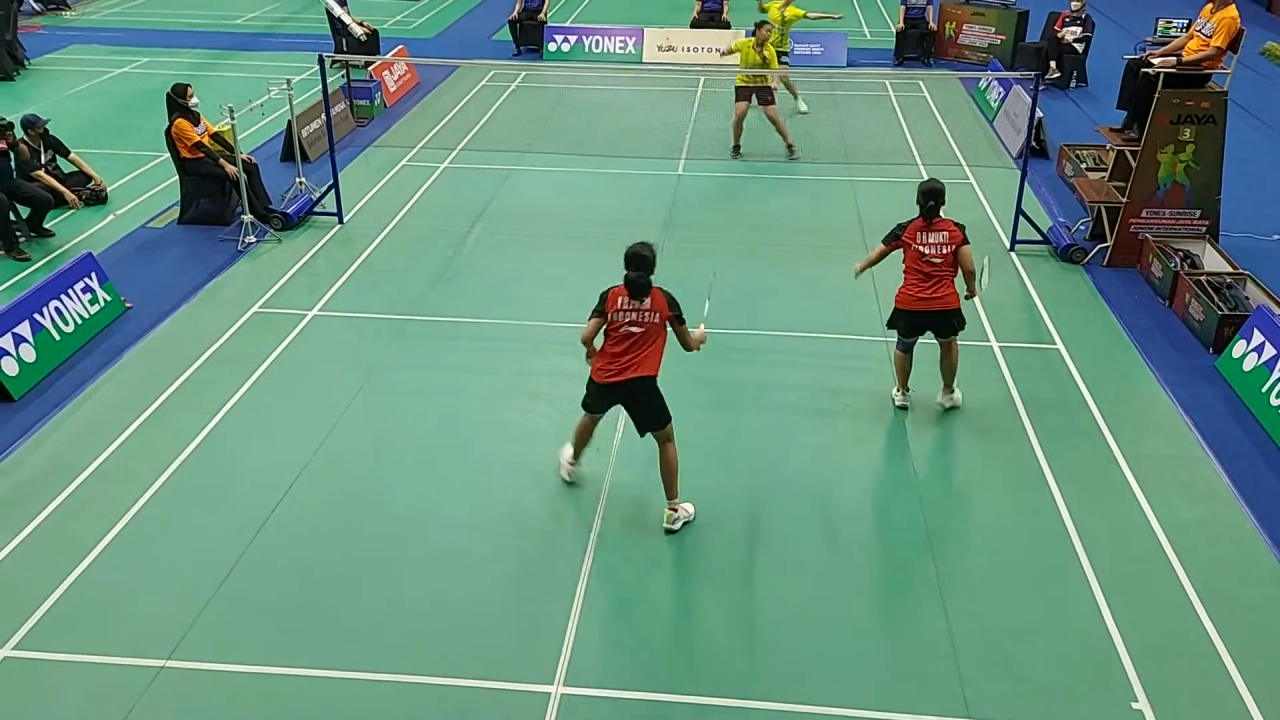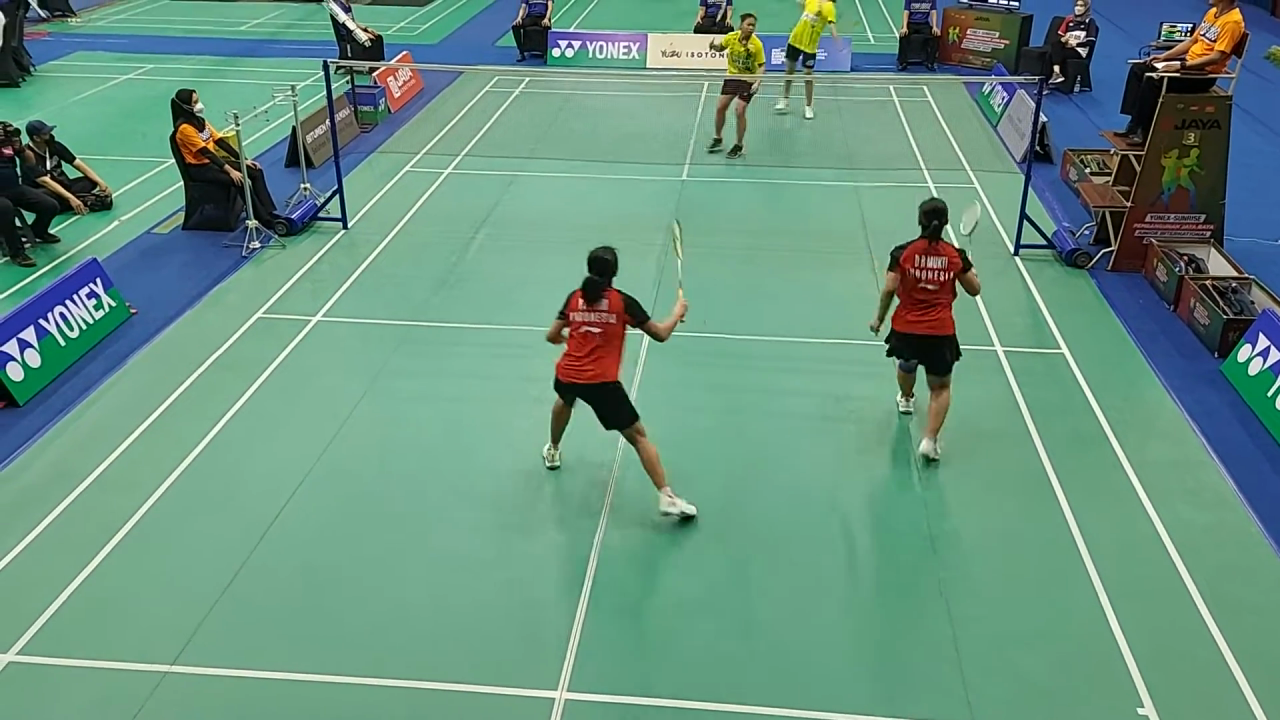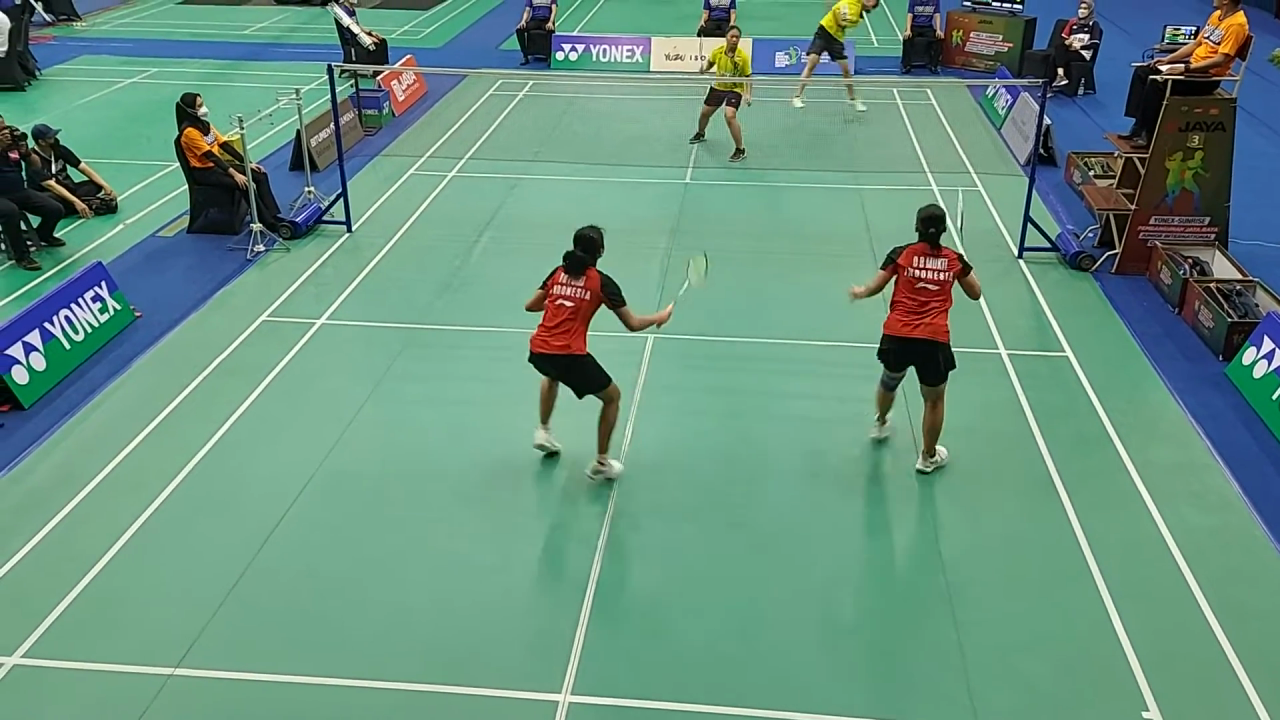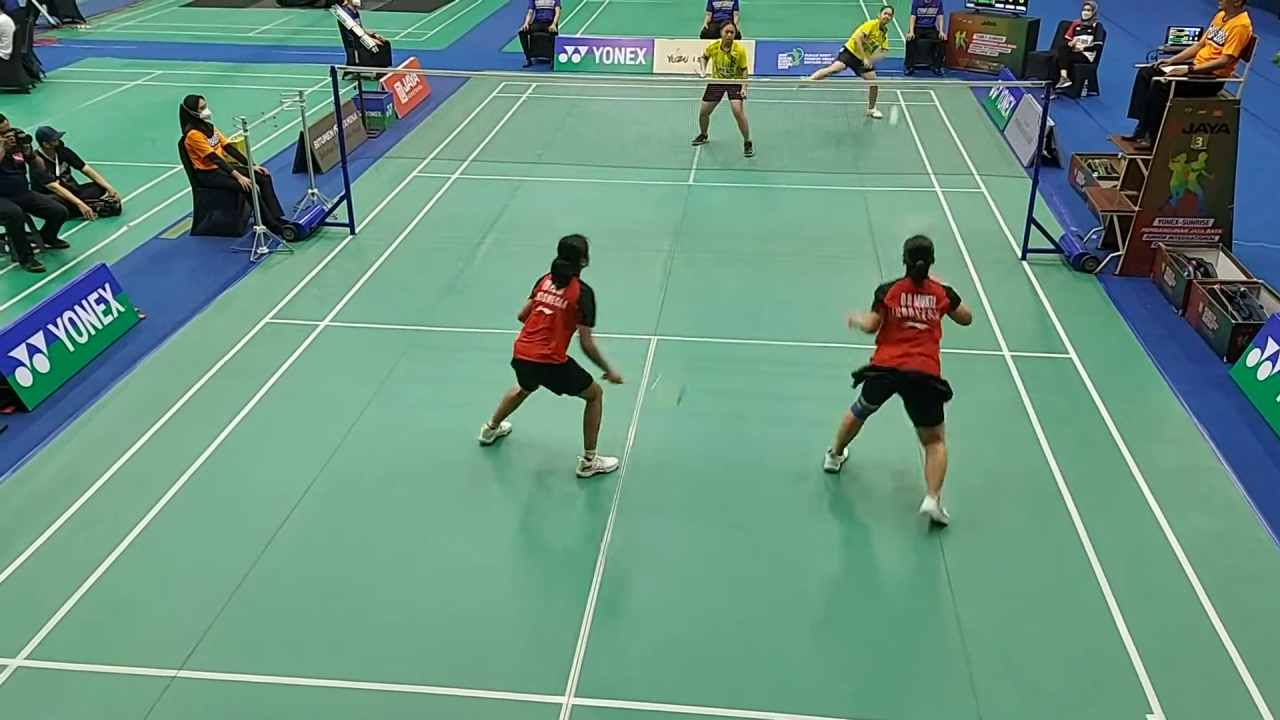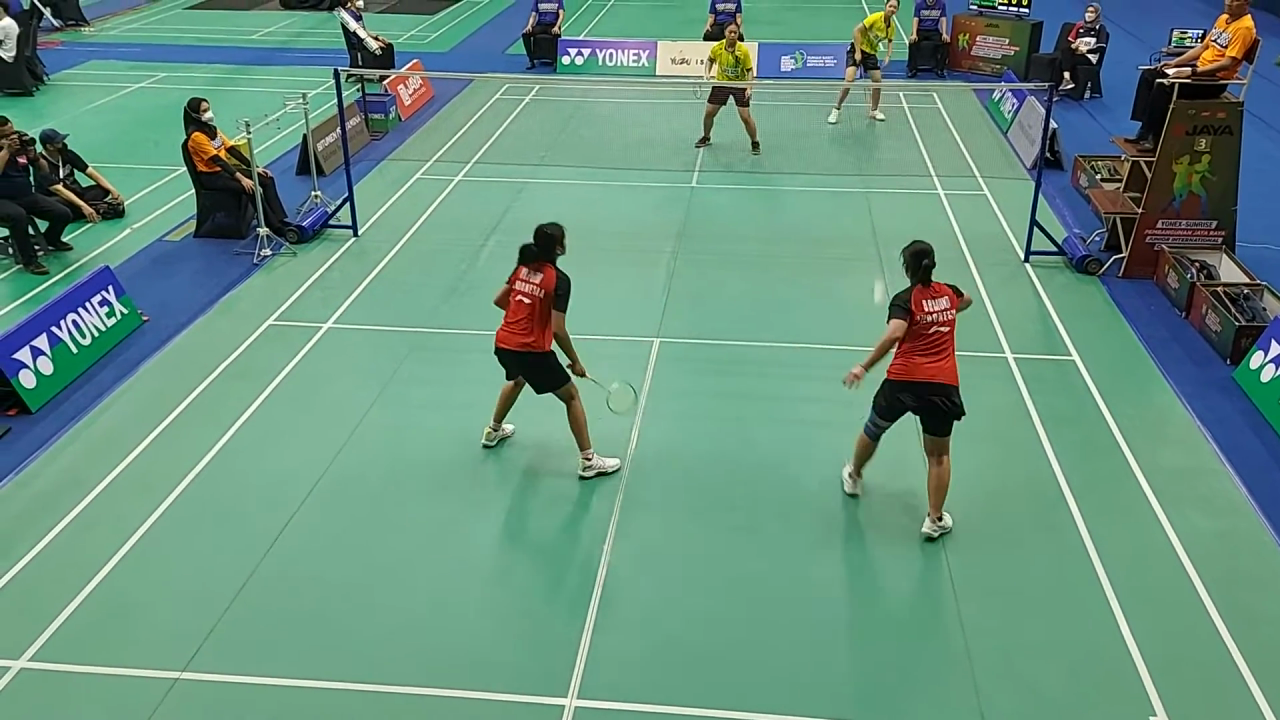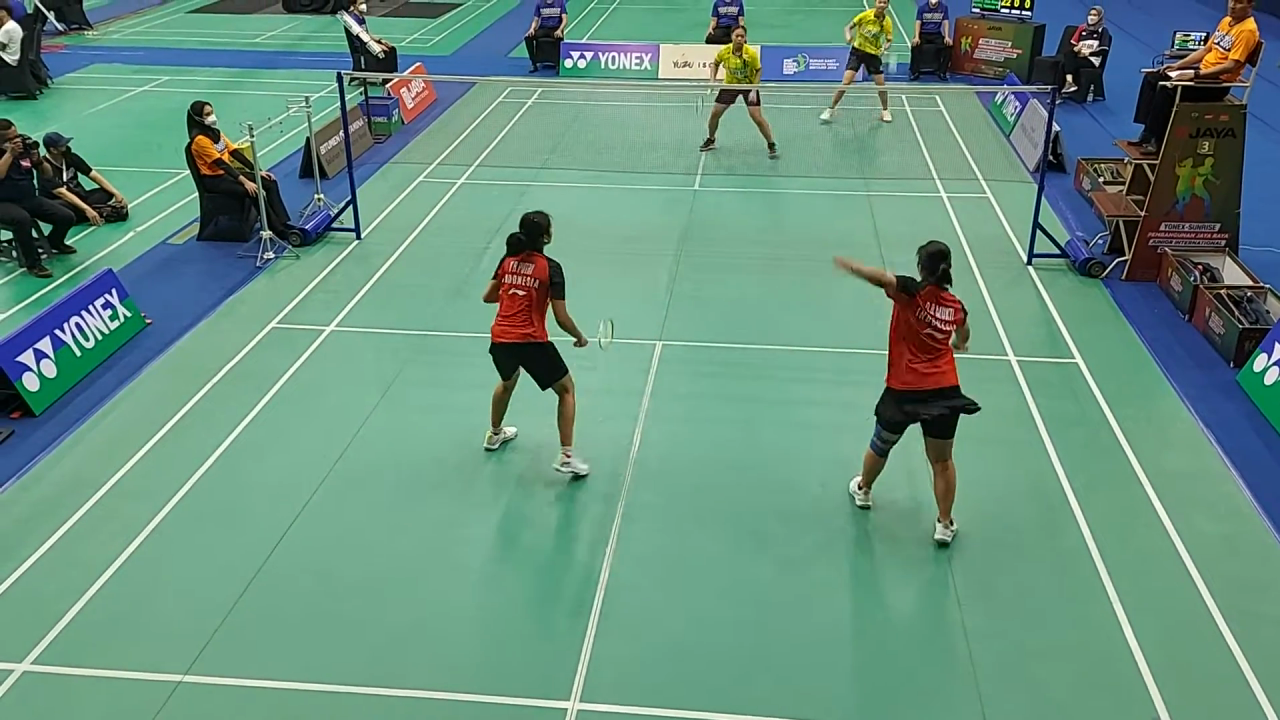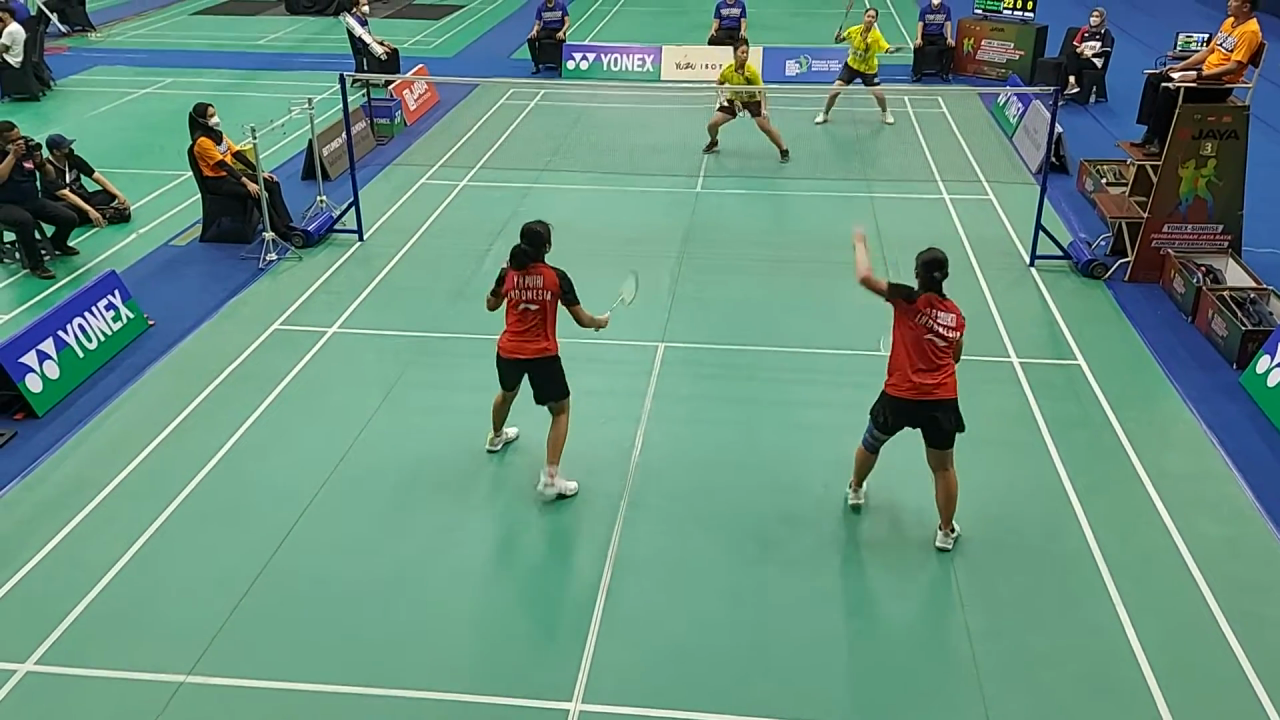
dt=0.2s
person 1, frame 1
left shoulder: (905, 230)
right shoulder: (956, 231)
left elbow: (875, 257)
right elbow: (969, 270)
left wrist: (861, 267)
right wrist: (971, 289)
left hip: (909, 304)
right hip: (945, 305)
left knee: (904, 347)
right knee: (949, 344)
left ankle: (902, 393)
right ankle: (949, 393)
person 1, frame 2
left shoulder: (903, 252)
right shoulder: (956, 256)
left elbow: (889, 290)
right elbow: (974, 290)
left wrist: (878, 319)
right wrist: (965, 266)
left hip: (905, 329)
right hip: (940, 332)
left knee: (906, 367)
right knee: (940, 388)
left ankle: (906, 400)
right ankle: (929, 441)
person 1, frame 3
left shoulder: (902, 254)
right shoulder: (954, 260)
left elbow: (877, 285)
right elbow: (975, 293)
left wrist: (860, 292)
right wrist: (967, 270)
left hip: (897, 335)
right hip: (933, 339)
left knee: (889, 383)
right knee: (934, 399)
left ankle: (880, 424)
right ankle: (927, 456)
person 1, frame 4
left shoulder: (889, 290)
right shoulder: (942, 292)
left elbow: (871, 326)
right elbow: (966, 318)
left wrist: (855, 320)
left hip: (886, 367)
right hip: (924, 374)
left knee: (859, 412)
right knee: (935, 441)
left ankle: (834, 455)
right ankle: (933, 501)
person 1, frame 5
left shoulder: (906, 298)
right shoulder: (950, 292)
left elbow: (895, 333)
right elbow: (967, 302)
left wrist: (864, 366)
left hip: (904, 380)
right hip: (943, 385)
left knee: (873, 429)
right knee: (938, 455)
left ankle: (854, 475)
right ankle: (934, 519)
person 1, frame 6
left shoulder: (912, 294)
right shoulder: (957, 306)
left elbow: (881, 277)
right elbow: (963, 340)
left wrist: (853, 267)
left hip: (905, 391)
right hip: (946, 394)
left knee: (880, 446)
right knee: (942, 460)
left ankle: (863, 491)
right ankle: (944, 525)
person 1, frame 7
left shoulder: (910, 299)
right shoulder: (955, 313)
left elbow: (866, 278)
left wrist: (860, 243)
left hip: (900, 396)
right hip: (942, 400)
left knee: (871, 443)
right knee: (942, 467)
left ankle: (856, 490)
right ankle: (946, 531)
person 2, frame 1
left shoulder: (610, 296)
right shoulder: (664, 300)
left elbow: (586, 337)
right elbow: (688, 344)
left wrist: (590, 351)
right wrist: (700, 337)
left hip: (603, 379)
right hip: (641, 383)
left knee: (590, 418)
right knee: (666, 441)
left ankle: (571, 465)
right ankle: (674, 510)
person 2, frame 2
left shoulder: (574, 298)
right shoulder: (623, 303)
left elbow: (551, 336)
right elbow: (661, 334)
right wrist: (678, 313)
left hip: (565, 376)
right hip: (601, 382)
left knee: (564, 400)
right knee: (639, 437)
left ankle: (553, 451)
right ankle: (668, 498)
person 2, frame 3
left shoulder: (559, 273)
right shoulder: (603, 282)
left elbow: (530, 306)
right elbow: (632, 324)
right wrist: (659, 317)
left hip: (538, 350)
right hip: (569, 354)
left knee: (552, 377)
right knee: (612, 397)
left ankle: (544, 433)
right ankle: (601, 464)
person 2, frame 4
left shoulder: (545, 281)
right shoulder: (583, 292)
left elbow: (522, 316)
right elbow: (587, 344)
right wrist: (608, 370)
left hip: (521, 353)
right hip: (550, 362)
left knee: (526, 387)
right knee: (594, 395)
left ankle: (491, 428)
right ankle: (589, 461)
person 2, frame 5
left shoulder: (521, 268)
right shoulder: (559, 280)
left elbow: (499, 301)
right elbow: (557, 331)
right wrist: (576, 362)
left hip: (503, 344)
right hip: (532, 350)
left knee: (516, 381)
right knee: (572, 397)
left ankle: (493, 430)
right ankle: (588, 461)
person 2, frame 6
left shoulder: (507, 261)
right shoulder: (550, 268)
left elbow: (488, 297)
right elbow: (561, 317)
right wrist: (579, 336)
left hip: (500, 339)
right hip: (531, 342)
left knee: (507, 383)
right knee: (566, 390)
left ankle: (495, 435)
right ankle: (567, 455)
person 2, frame 7
left shoulder: (508, 274)
right shoulder: (556, 277)
left elbow: (491, 305)
right elbow: (582, 320)
right wrist: (600, 322)
left hip: (508, 352)
right hip: (542, 356)
left knee: (507, 393)
right knee: (561, 411)
left ankle: (497, 437)
right ankle: (551, 478)
